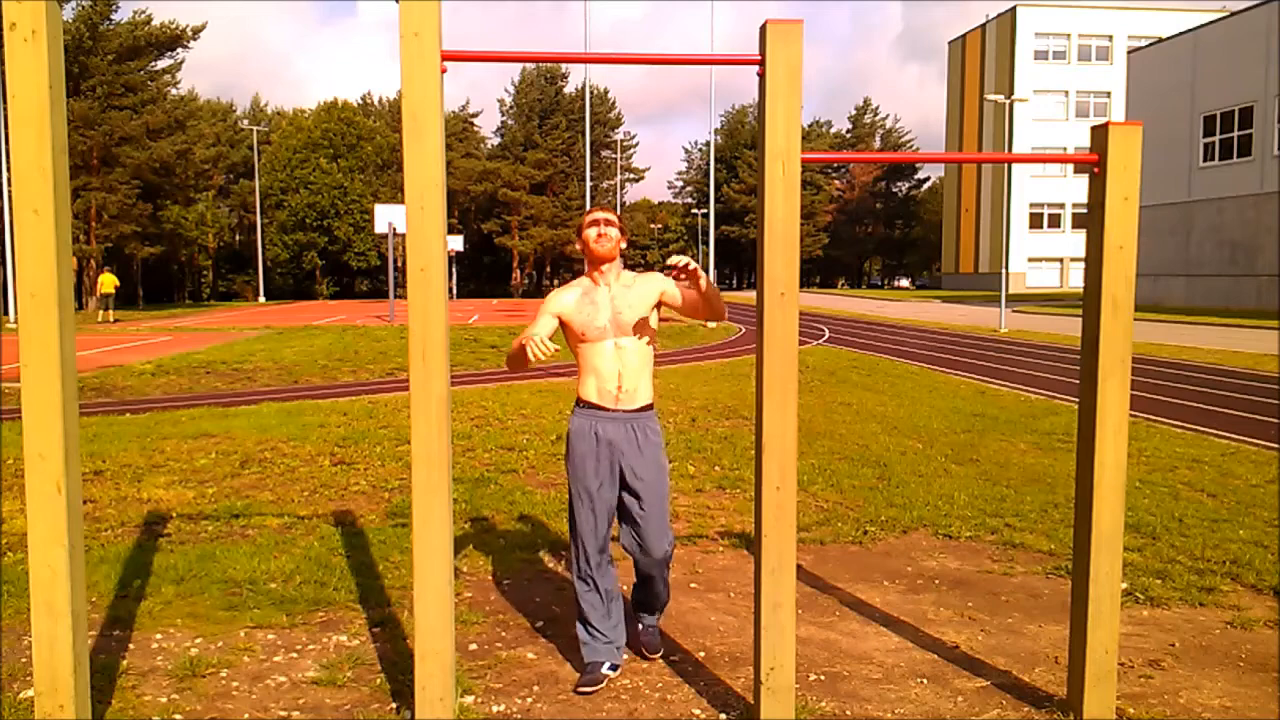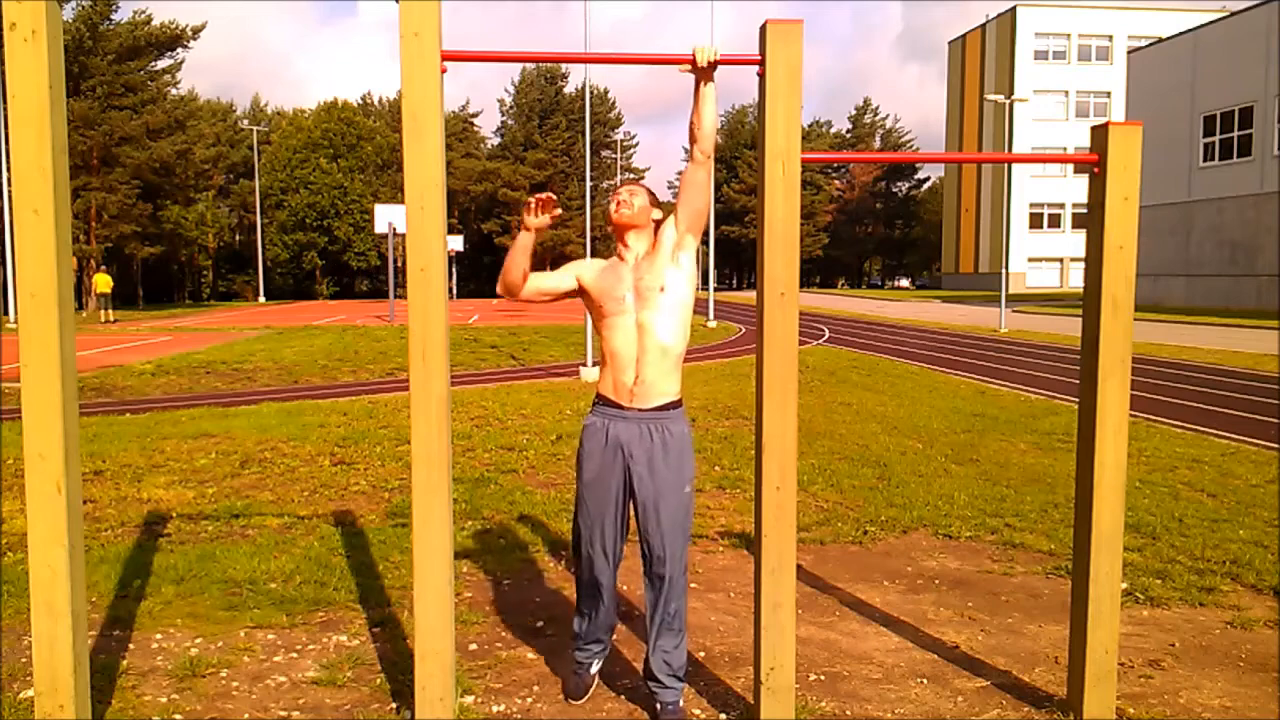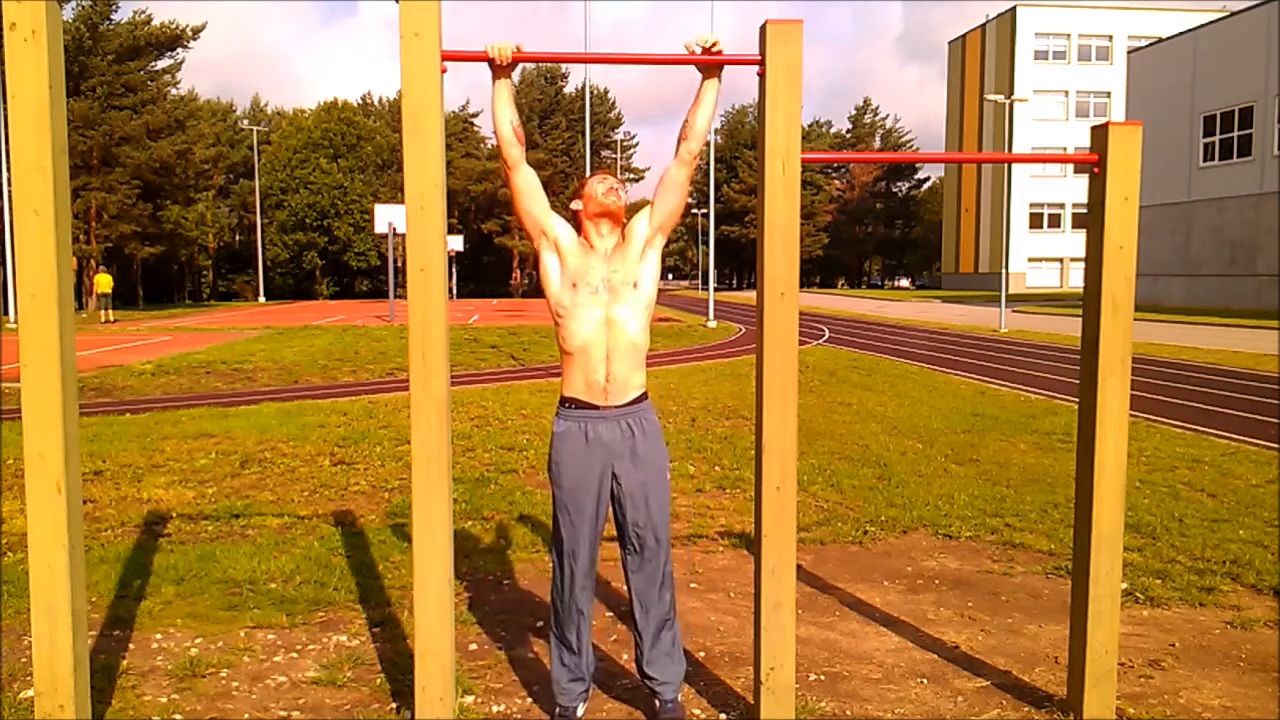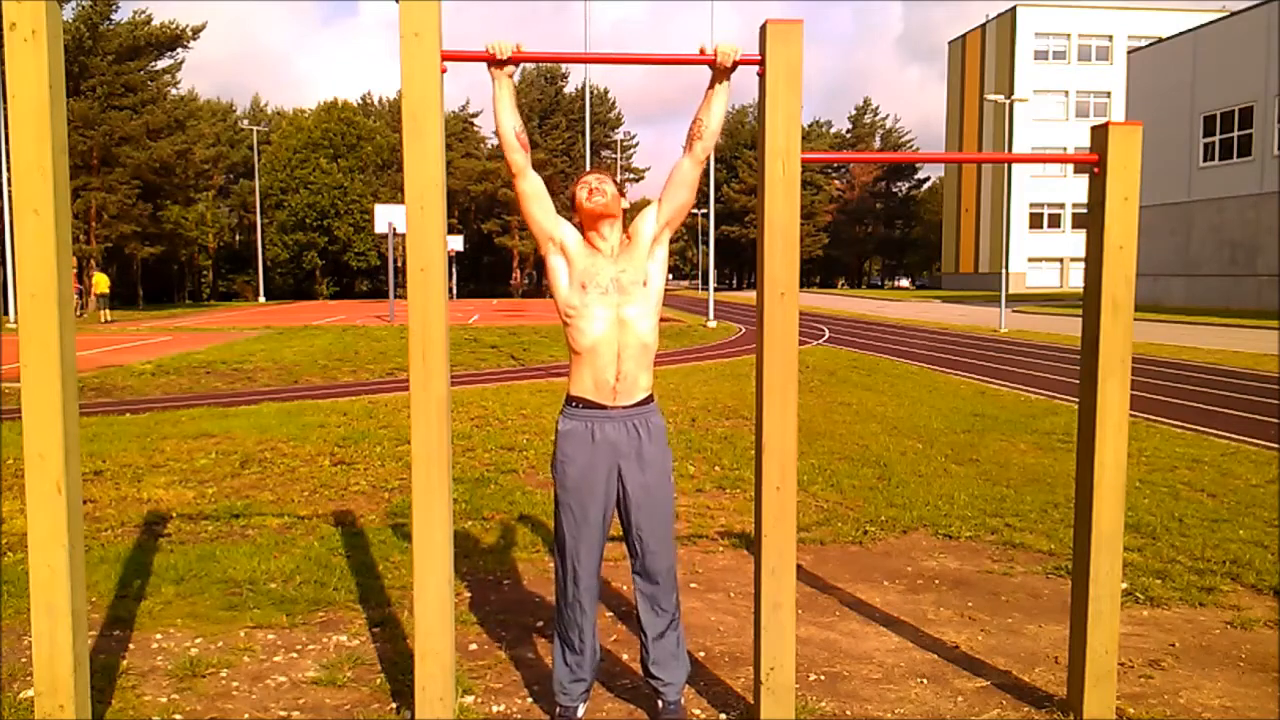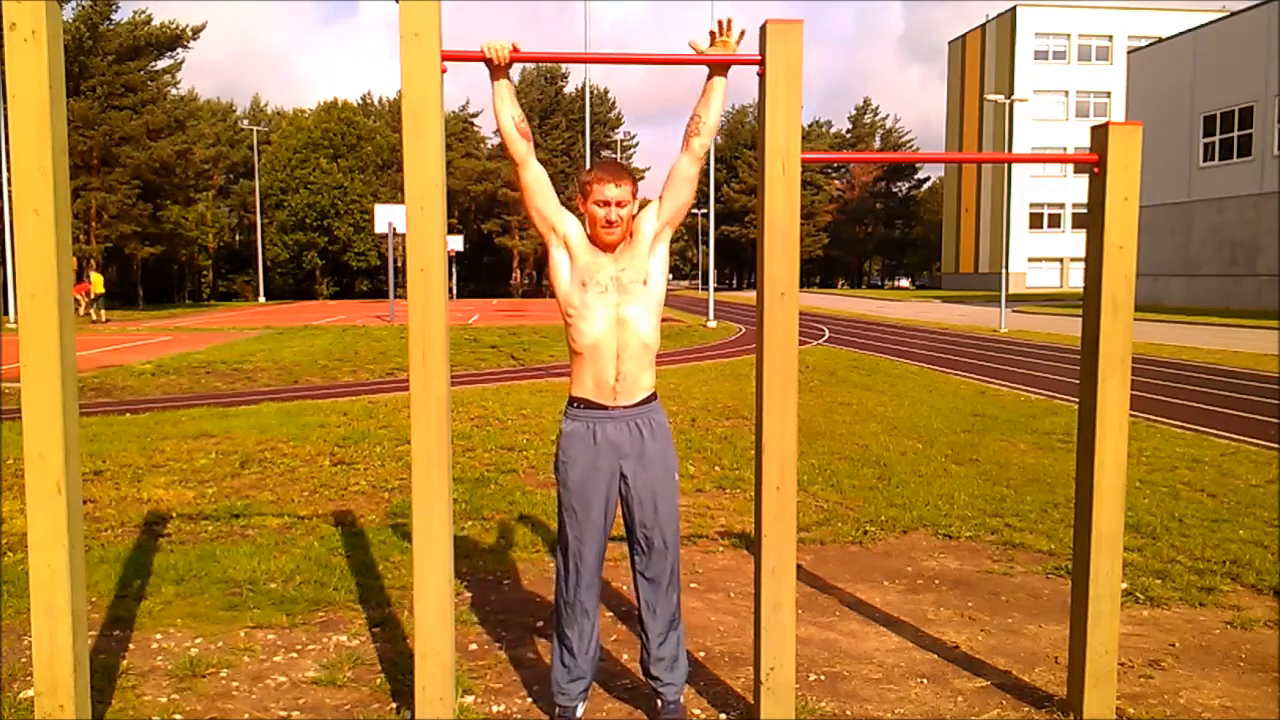
dt=1s
person 1, frame 1
left shoulder: (652, 284)
right shoulder: (564, 298)
left elbow: (715, 312)
right elbow: (515, 361)
left wrist: (699, 278)
right wrist: (526, 342)
left hip: (642, 426)
right hip: (590, 427)
left knee: (654, 544)
right knee: (591, 544)
left ankle: (647, 614)
right ankle: (602, 650)
person 1, frame 2
left shoulder: (678, 245)
right shoulder: (591, 272)
left elbow: (701, 156)
right elbow: (512, 289)
left wrist: (704, 82)
right wrist: (528, 231)
left hip: (665, 429)
right hip: (604, 427)
left knee: (667, 563)
right knee: (595, 554)
right ankle: (589, 650)
person 1, frame 3
left shoulder: (646, 238)
right shoulder: (557, 242)
left elbow: (687, 154)
right elbow: (514, 155)
left wrist: (710, 78)
right wrist: (501, 78)
left hip: (637, 424)
right hip: (576, 427)
left knee: (651, 558)
right knee: (574, 564)
person 1, frame 4
left shoulder: (651, 236)
right shoulder: (562, 245)
left elbow: (696, 151)
right elbow: (520, 163)
left wrist: (720, 79)
right wrist: (502, 79)
left hip: (643, 425)
right hip: (582, 427)
left knee: (656, 562)
right knee: (578, 565)
person 1, frame 5
left shoulder: (655, 234)
right shoulder: (565, 240)
left elbow: (695, 148)
right elbow: (523, 154)
left wrist: (718, 72)
right wrist: (500, 77)
left hip: (647, 424)
right hip: (585, 427)
left knee: (659, 560)
right knee: (579, 564)
